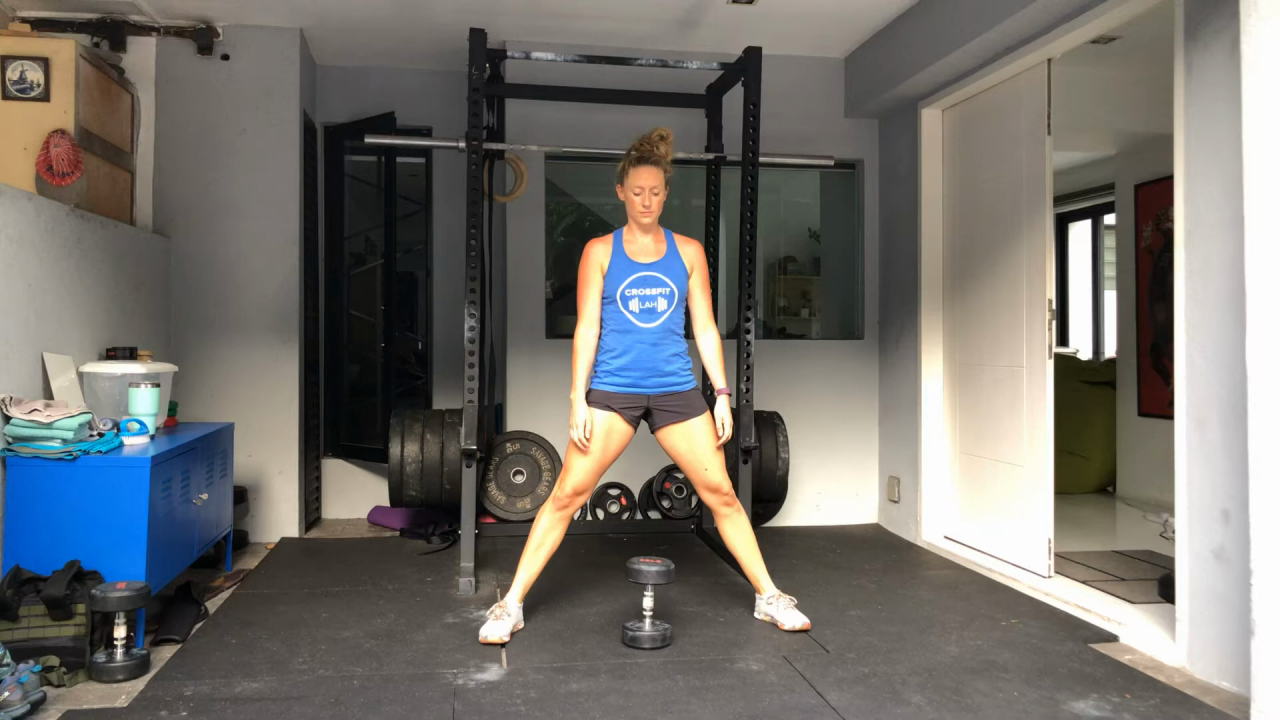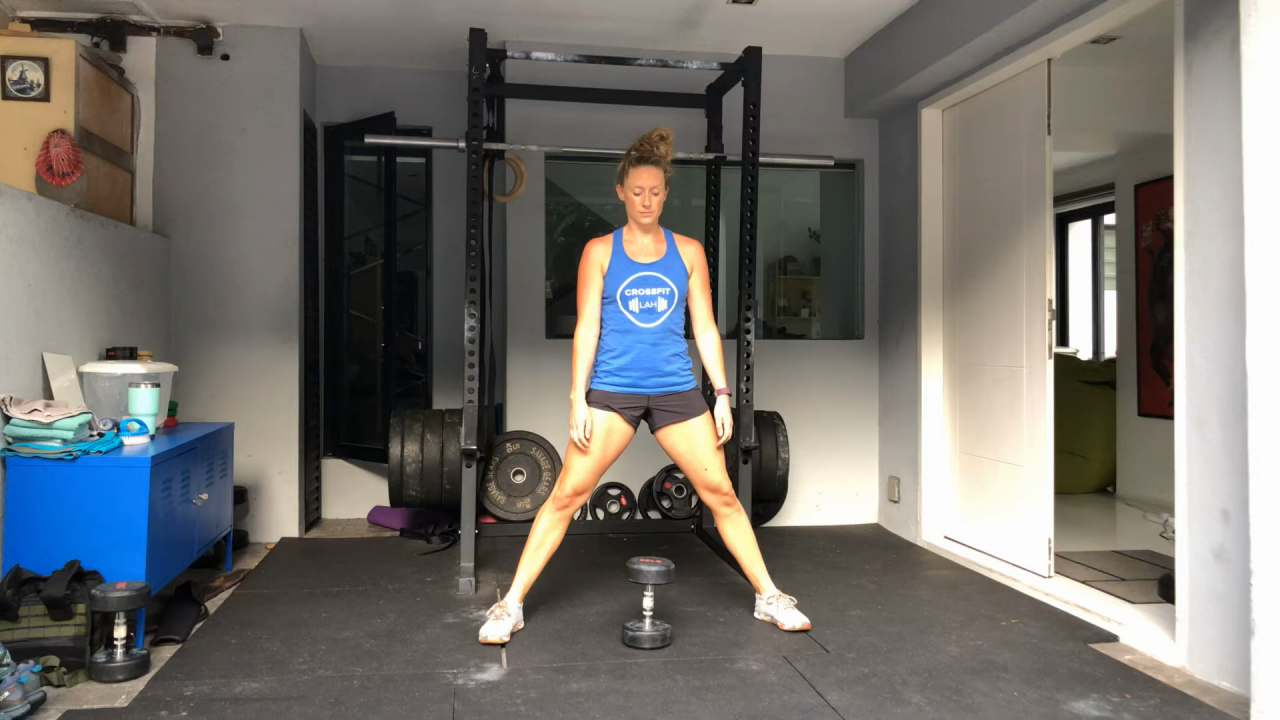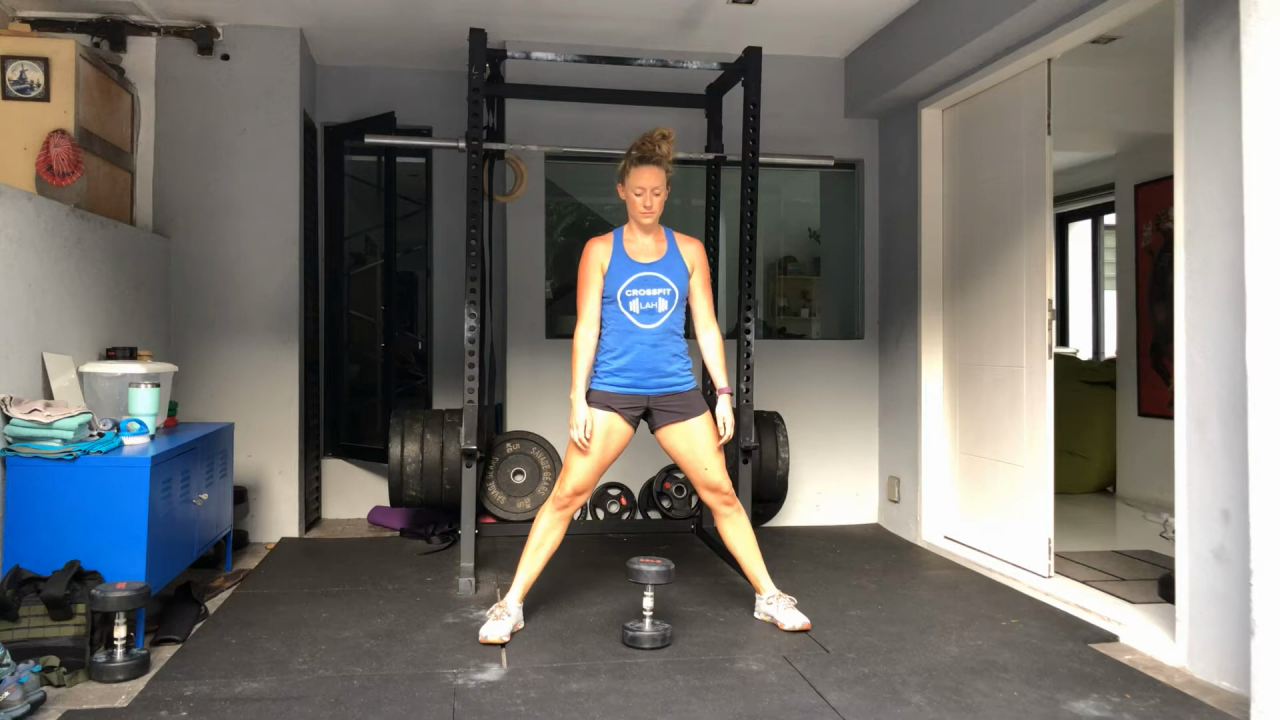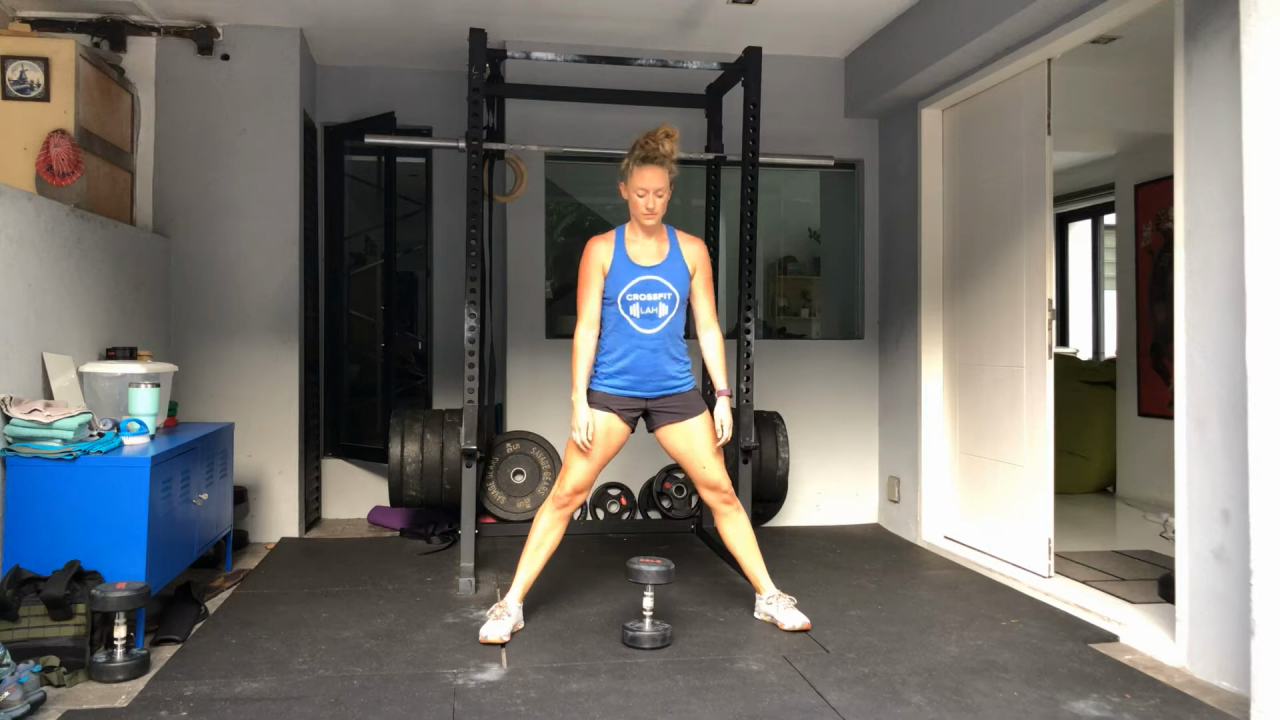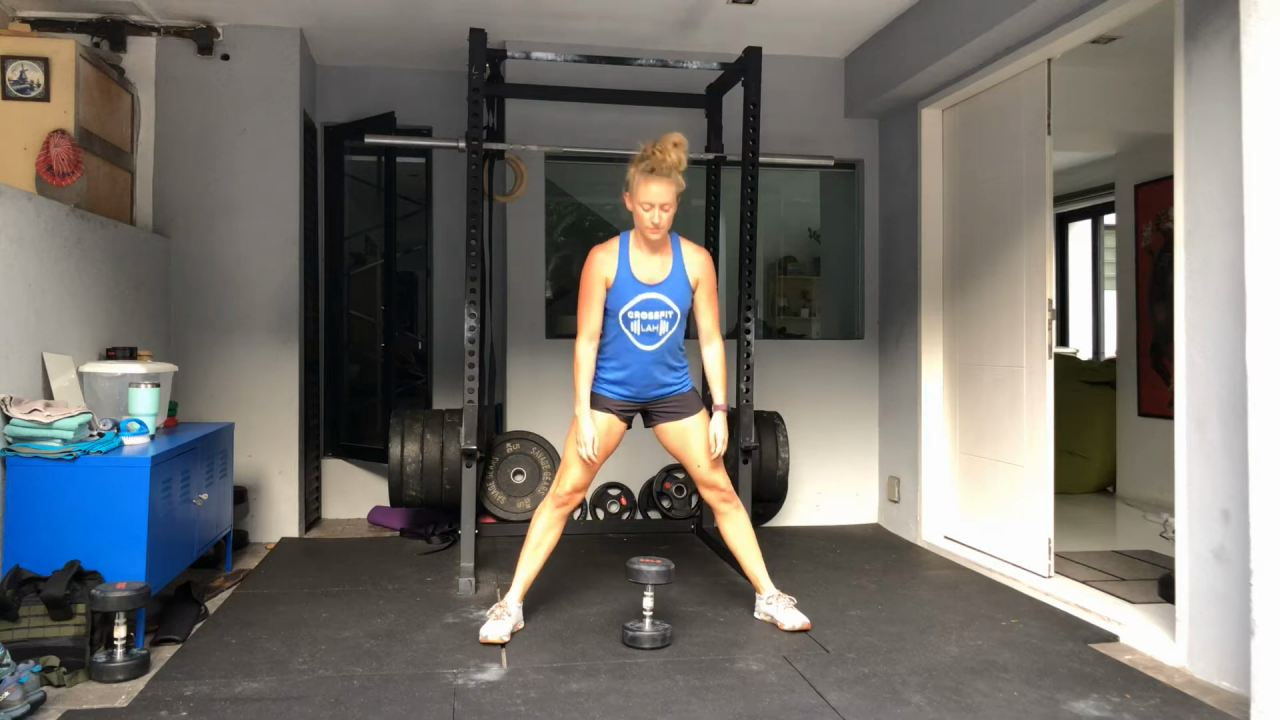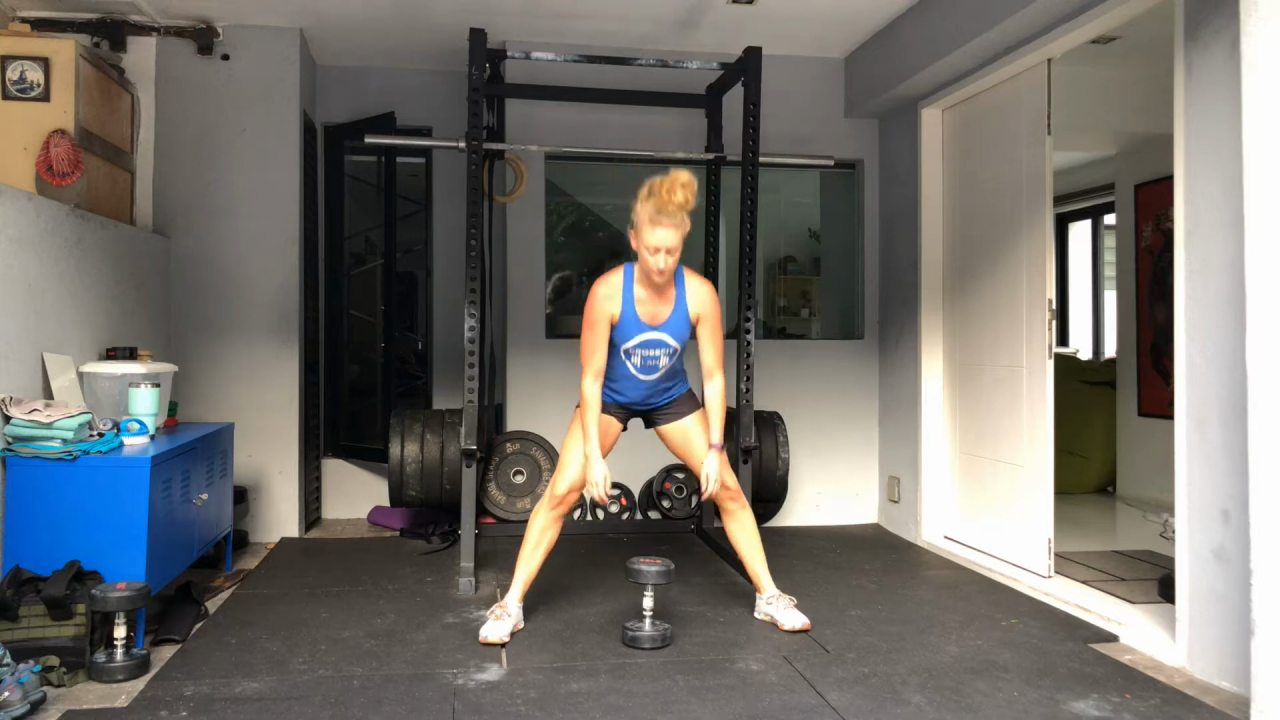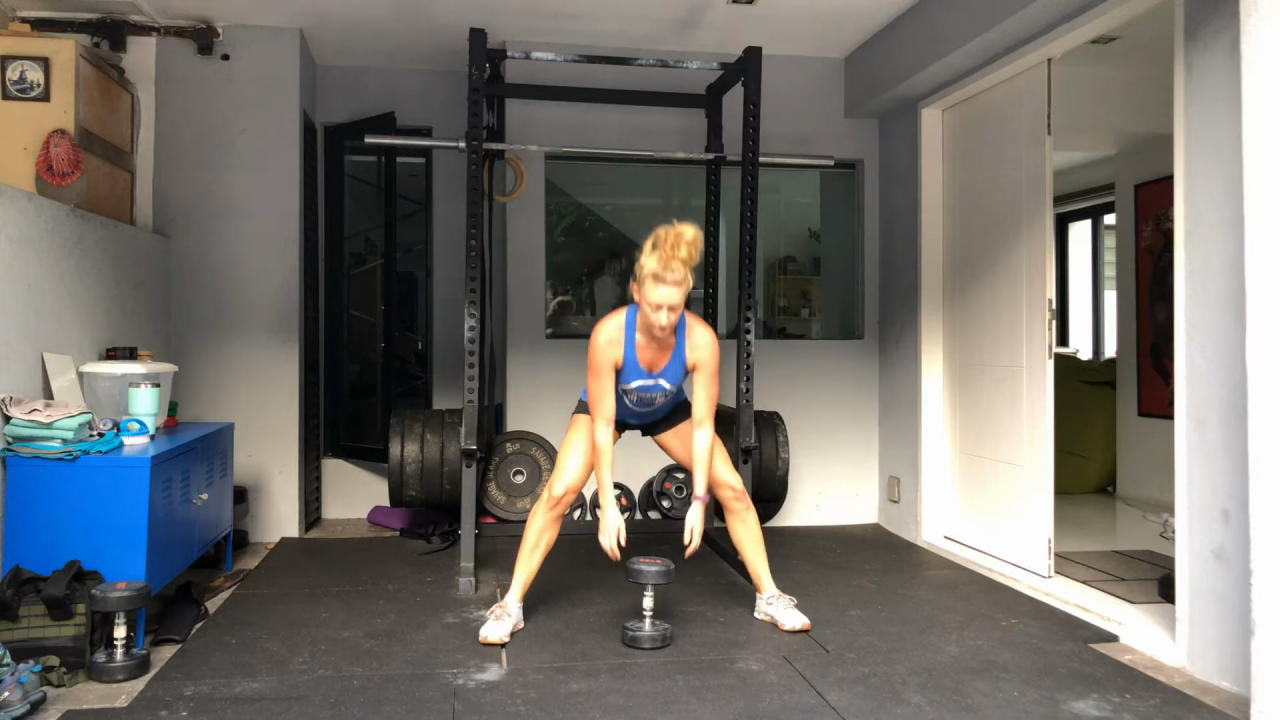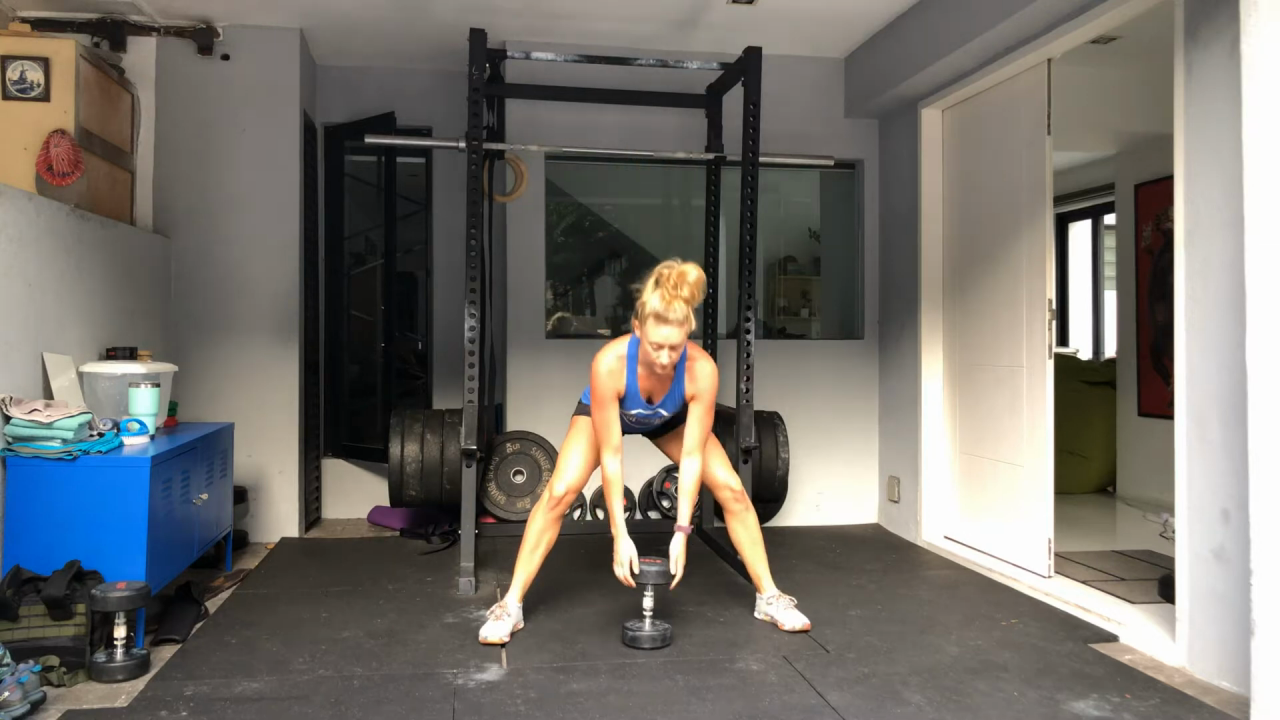
dt=0.2s
person 1, frame 1
left shoulder: (688, 251)
right shoulder: (600, 251)
left elbow: (705, 327)
right elbow: (587, 328)
left wrist: (722, 394)
right wrist: (578, 398)
left hip: (676, 390)
right hip: (613, 390)
left knee: (720, 493)
right knee: (568, 494)
left ankle: (769, 597)
right ankle: (510, 604)
person 1, frame 2
left shoulder: (688, 251)
right shoulder: (600, 251)
left elbow: (704, 326)
right elbow: (587, 328)
left wrist: (722, 393)
right wrist: (577, 399)
left hip: (676, 391)
right hip: (613, 391)
left knee: (720, 493)
right knee: (568, 494)
left ankle: (768, 596)
right ankle: (511, 604)
person 1, frame 3
left shoulder: (689, 250)
right shoulder: (600, 250)
left elbow: (706, 325)
right elbow: (587, 328)
left wrist: (723, 393)
right wrist: (578, 398)
left hip: (676, 391)
right hip: (612, 390)
left knee: (721, 493)
right knee: (568, 494)
left ankle: (769, 596)
right ankle: (510, 604)
person 1, frame 4
left shoulder: (691, 250)
right shoulder: (602, 249)
left elbow: (708, 327)
right elbow: (586, 330)
left wrist: (723, 396)
right wrist: (579, 401)
left hip: (675, 392)
right hip: (610, 391)
left knee: (720, 492)
right knee: (566, 494)
left ankle: (769, 596)
right ankle: (510, 604)
person 1, frame 5
left shoulder: (696, 260)
right shoulder: (604, 259)
left elbow: (711, 341)
right elbow: (586, 342)
left wrist: (720, 410)
right wrist: (583, 417)
left hip: (673, 393)
right hip: (609, 392)
left knee: (720, 490)
right knee: (565, 492)
left ankle: (769, 596)
right ankle: (511, 604)
person 1, frame 6
left shoulder: (700, 293)
right shoulder: (608, 290)
left elbow: (713, 375)
right elbow: (592, 377)
left wrist: (714, 448)
right wrist: (593, 455)
left hip: (671, 400)
right hip: (611, 399)
left knee: (729, 487)
right knee: (562, 491)
left ankle: (768, 596)
right ankle: (510, 604)
person 1, frame 7
left shoulder: (701, 339)
right shoulder: (609, 333)
left elbow: (703, 425)
right elbow: (602, 424)
left wrist: (699, 500)
right wrist: (607, 505)
left hip: (669, 413)
right hip: (606, 408)
left knee: (731, 488)
right knee: (559, 492)
left ankle: (769, 596)
right ankle: (510, 604)
person 1, frame 8
left shoulder: (702, 370)
right shoulder: (609, 363)
left elbow: (692, 457)
right elbow: (611, 456)
left wrist: (681, 531)
right wrist: (619, 534)
left hip: (670, 420)
right hip: (603, 411)
left knee: (732, 489)
right knee: (559, 492)
left ankle: (769, 596)
right ankle: (510, 604)
